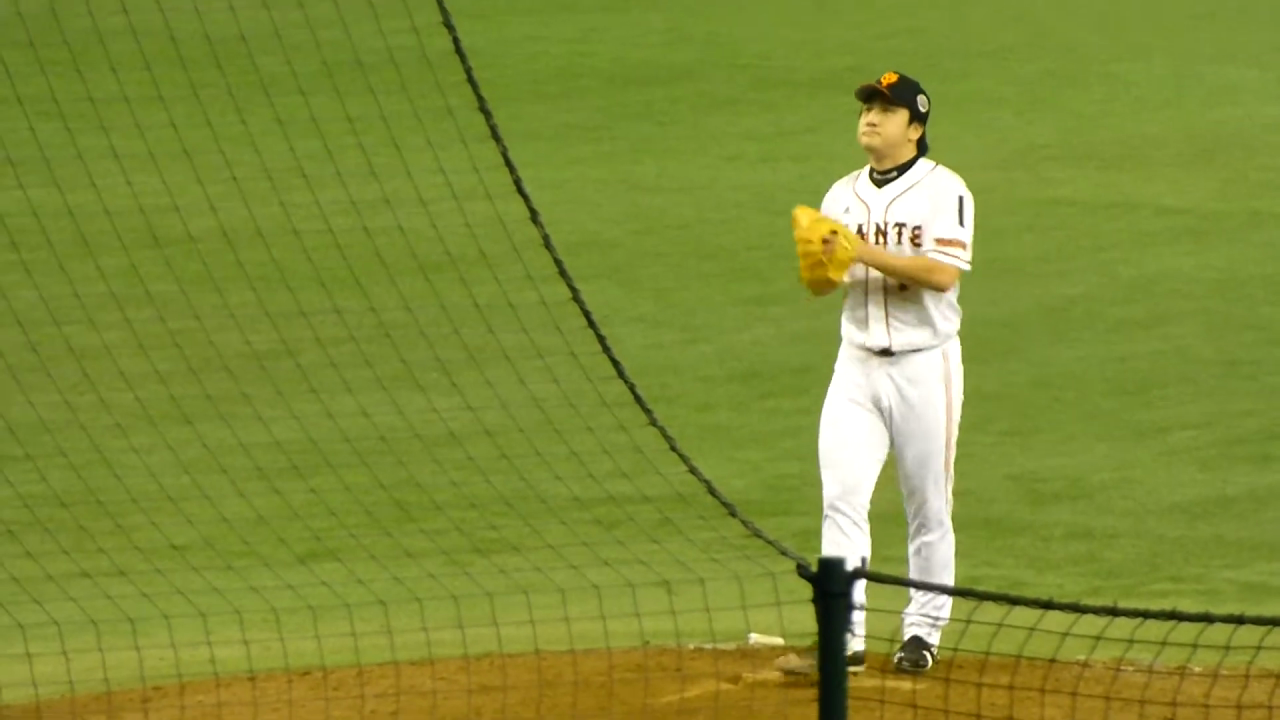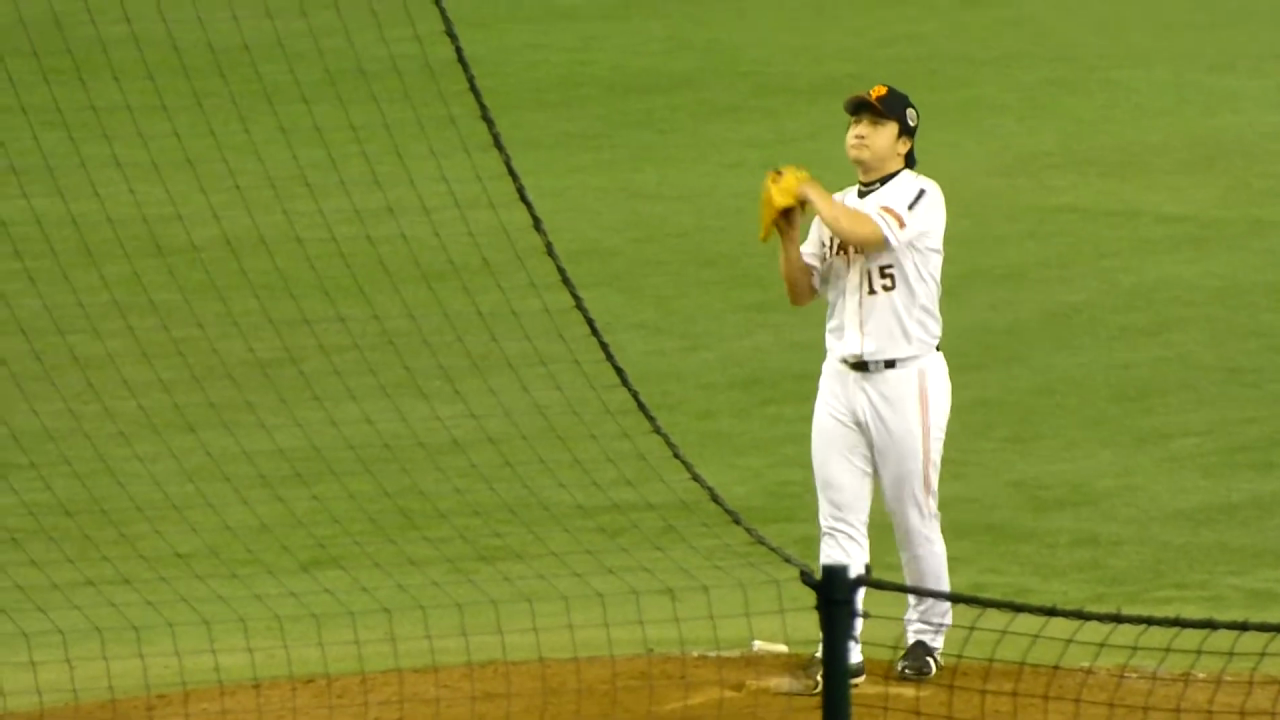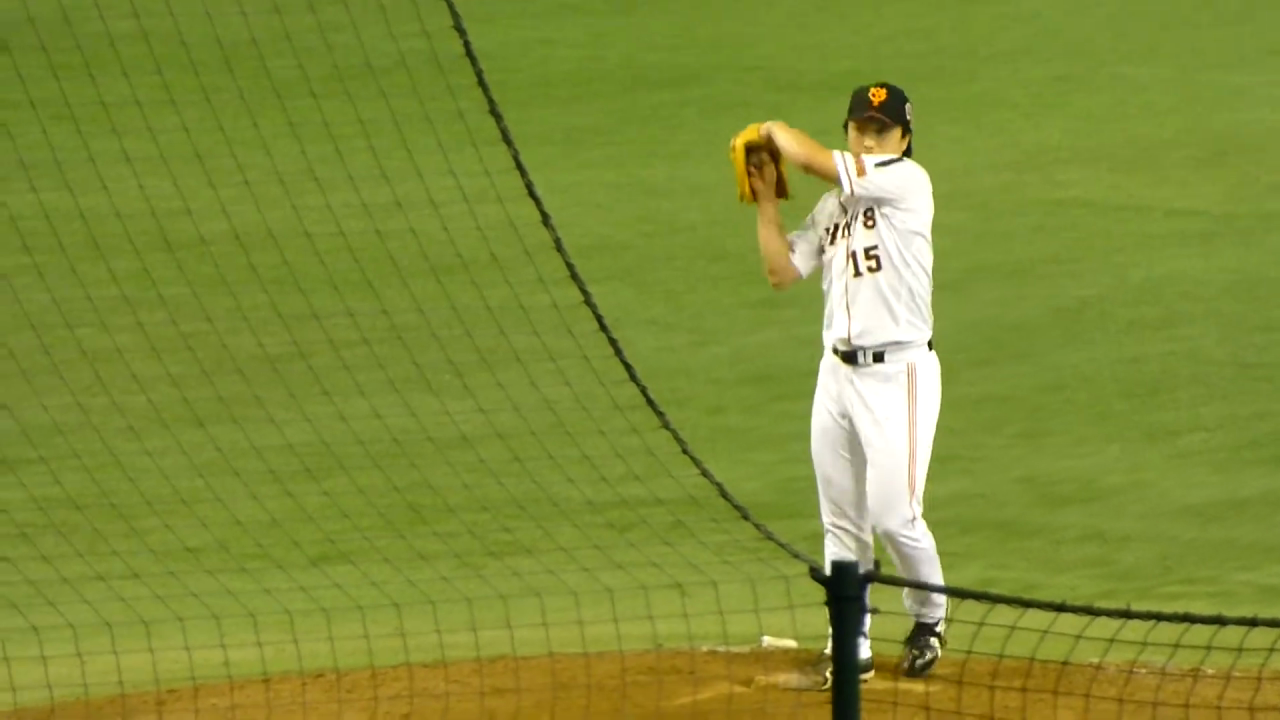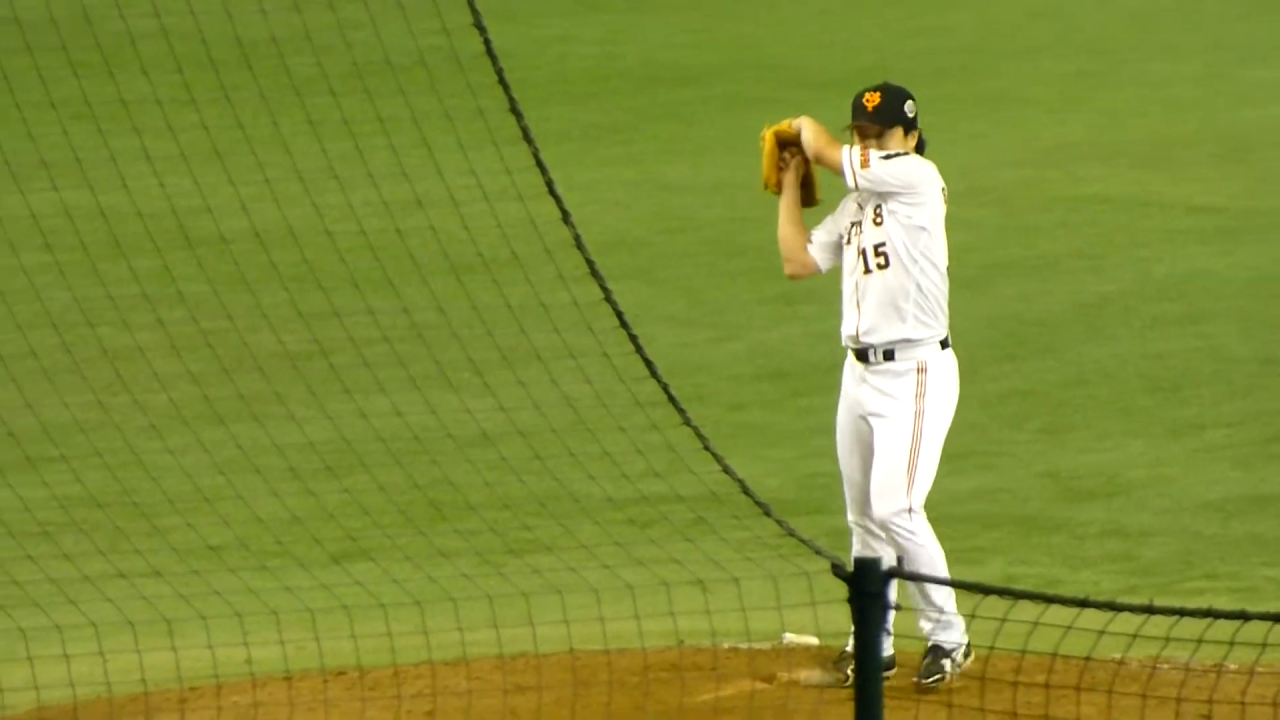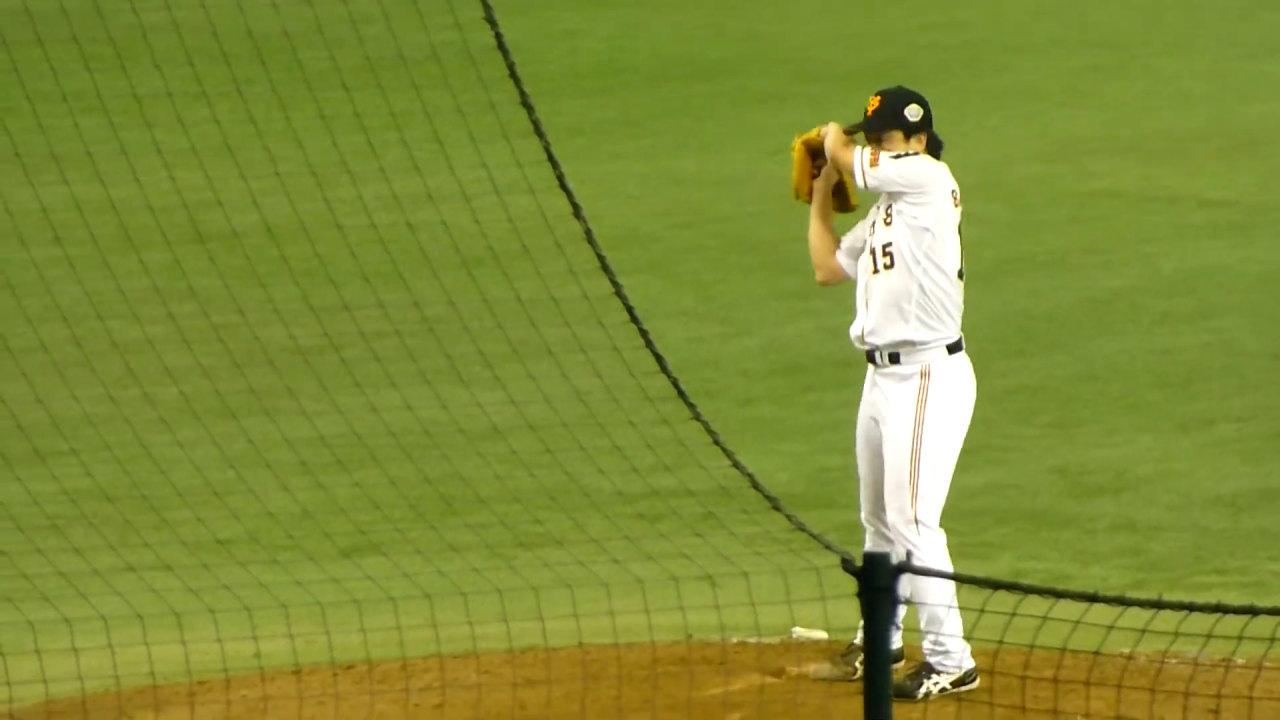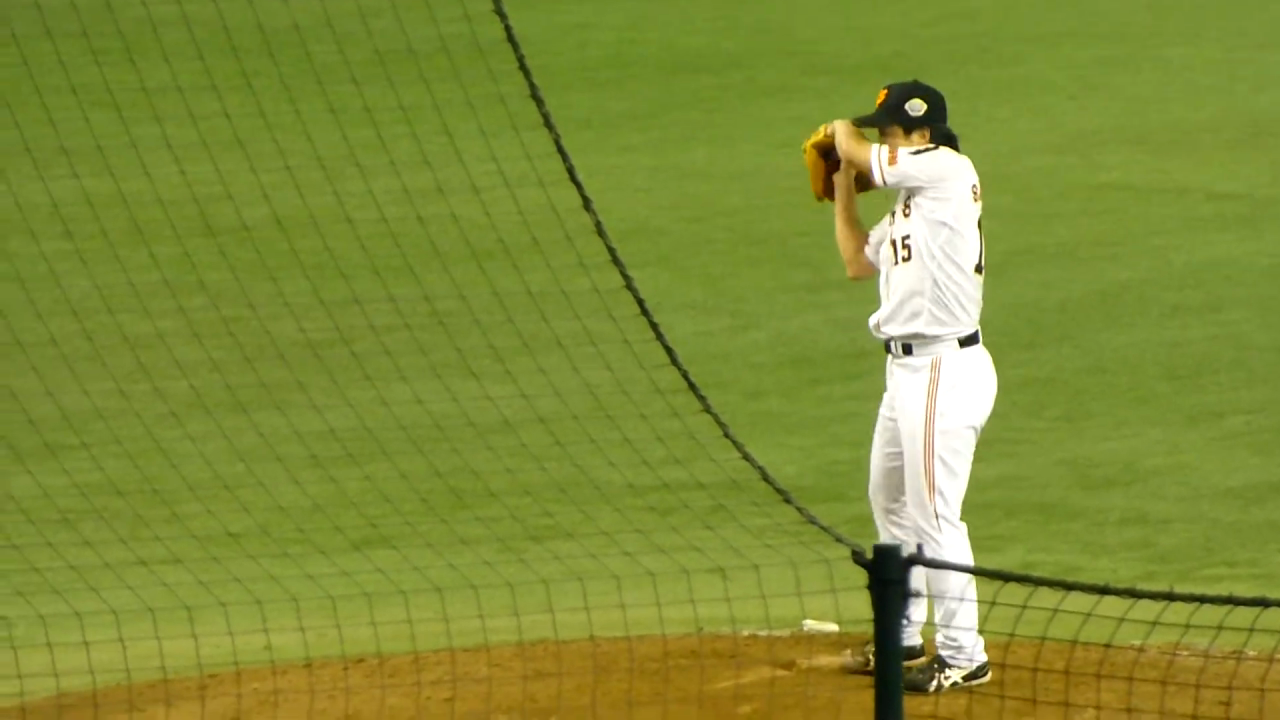
dt=0.2s
person 1, frame 1
left shoulder: (944, 189)
right shoulder: (844, 192)
left elbow: (944, 276)
left wrist: (864, 250)
left hip: (927, 368)
right hip: (858, 367)
left knee: (927, 510)
right knee: (842, 500)
left ankle: (925, 630)
right ankle: (843, 637)
person 1, frame 2
left shoulder: (921, 194)
right shoulder: (835, 209)
left elbow: (865, 232)
right elbow: (802, 292)
left wrist: (809, 190)
right wrist: (789, 238)
left hip: (908, 381)
right hip: (842, 380)
left knee: (914, 519)
right knee: (839, 523)
left ankle: (926, 636)
right ankle: (842, 652)
person 1, frame 3
left shoulder: (907, 180)
right shoulder: (833, 204)
left elbow: (813, 158)
right elbow: (781, 272)
left wrist: (775, 129)
right wrist: (765, 199)
left hip: (899, 375)
right hip: (838, 373)
left knee: (893, 516)
right knee: (842, 522)
left ankle: (928, 615)
right ankle: (851, 647)
person 1, frame 4
left shoulder: (918, 177)
right shoulder: (856, 203)
left elbow: (824, 148)
right elbow: (796, 262)
left wrist: (804, 126)
right wrist: (790, 184)
left hip: (917, 374)
right hip: (860, 372)
left knee: (897, 510)
right knee: (866, 519)
left ankle: (947, 637)
right ankle: (872, 647)
person 1, frame 5
left shoulder: (928, 177)
right shoulder: (884, 209)
left elbow: (841, 151)
right elbow: (827, 269)
left wrist: (832, 137)
right wrist: (821, 194)
left hip: (929, 380)
right hip: (884, 377)
left knee: (911, 522)
right knee: (879, 517)
left ankle: (951, 661)
right ankle: (881, 639)
person 1, frame 6
left shoulder: (943, 167)
right shoulder: (911, 199)
left elbow: (857, 154)
right elbow: (858, 264)
left wrist: (837, 131)
right wrist: (842, 194)
left hip: (945, 371)
right hip: (909, 369)
left knee: (933, 517)
right knee: (891, 502)
left ankle: (963, 654)
right ankle: (903, 634)
